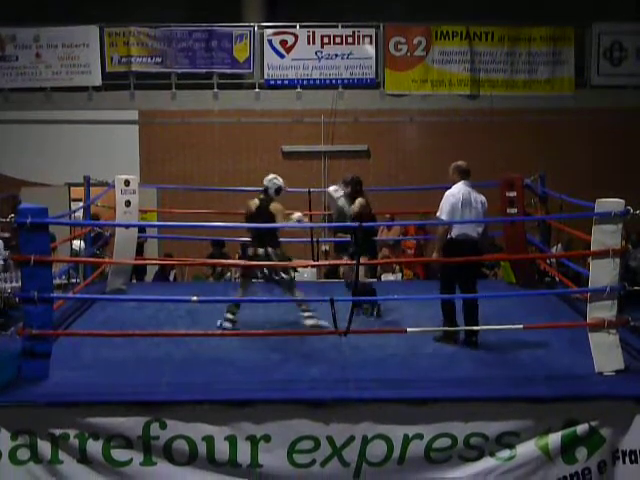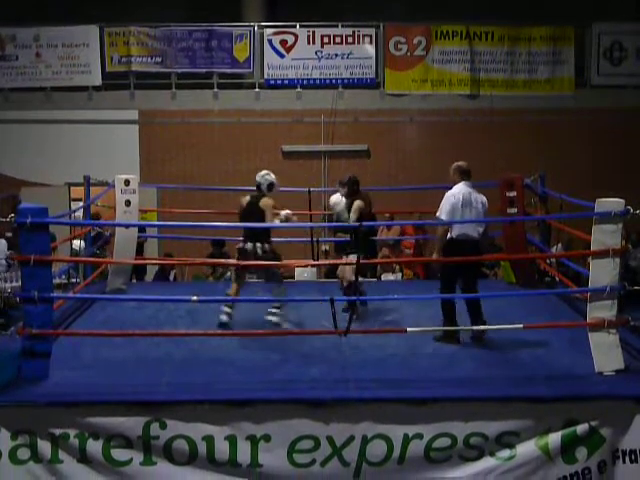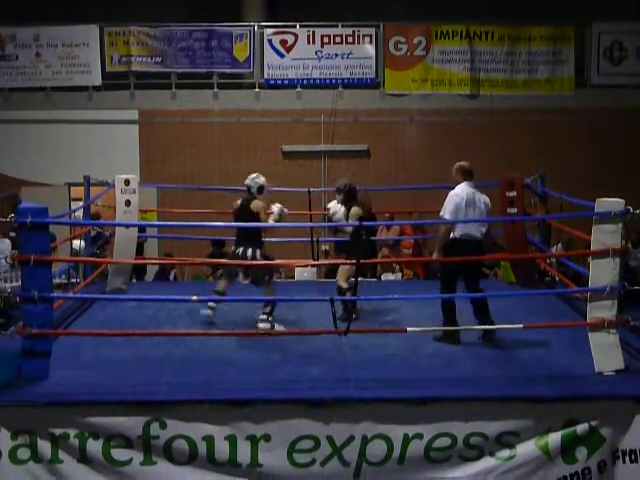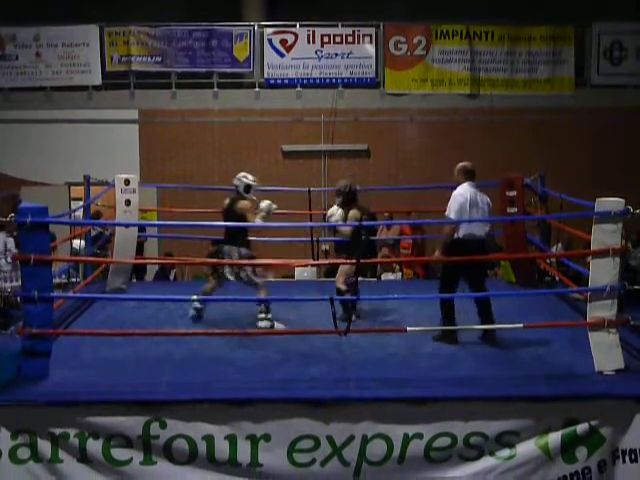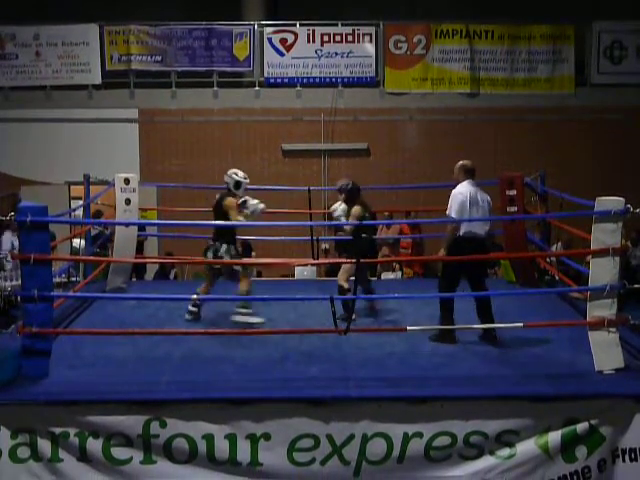
dt=0.1s
person 1, frame 1
left shoulder: (452, 194)
right shoulder: (480, 198)
left elbow: (444, 226)
right elbow: (483, 227)
left wrist: (437, 250)
left hip: (454, 246)
right hip: (473, 246)
left knee: (447, 290)
right knee: (470, 291)
left ankle: (451, 332)
right ankle: (471, 335)
person 1, frame 2
left shoulder: (452, 194)
right shoulder: (481, 198)
left elbow: (444, 226)
right elbow: (484, 226)
left wrist: (437, 251)
left hip: (455, 246)
right hip: (474, 246)
left knee: (447, 289)
right knee: (470, 288)
left ankle: (451, 332)
right ankle: (478, 328)
person 1, frame 3
left shoulder: (456, 194)
right shoulder: (483, 198)
left elbow: (447, 226)
right elbow: (486, 226)
left wrist: (438, 250)
left hip: (457, 246)
right hip: (476, 246)
left knee: (448, 289)
right knee: (475, 288)
left ankle: (451, 332)
right ankle: (487, 329)
person 1, frame 4
left shoulder: (459, 193)
right shoulder: (484, 198)
left elbow: (452, 225)
right elbow: (487, 226)
left wrist: (440, 249)
left hip: (460, 245)
right hip: (479, 246)
left knee: (447, 289)
right knee: (479, 288)
left ankle: (449, 332)
right ankle: (489, 331)
person 1, frame 5
left shoulder: (459, 191)
right shoulder: (484, 196)
left elbow: (454, 224)
right elbow: (487, 224)
left wrist: (444, 248)
left hip: (461, 244)
right hip: (479, 244)
left knee: (446, 288)
right knee: (479, 288)
left ankle: (447, 331)
right ankle: (489, 331)
person 2, frame 1
left shoulder: (251, 204)
right shoulder: (276, 207)
right wrist: (295, 220)
left hip: (254, 250)
right hip: (271, 251)
left knee: (244, 286)
right knee: (291, 287)
left ankle: (228, 320)
right ankle: (309, 318)
person 2, frame 2
left shoulder: (244, 201)
right shoulder: (269, 203)
right elbow: (270, 225)
right wrist: (282, 218)
left hip: (246, 246)
right hip: (263, 247)
left knee: (238, 282)
right knee: (278, 281)
left ankle: (226, 315)
right ankle: (274, 314)
person 2, frame 3
left shoulder: (237, 204)
right shoulder: (260, 204)
right elbow: (266, 225)
right wrist: (275, 214)
left hip: (239, 249)
right hip: (255, 251)
left knee: (227, 278)
right knee: (270, 285)
left ankle: (212, 307)
right ankle: (265, 320)
person 2, frame 4
left shoulder: (228, 202)
right shoulder: (245, 205)
right elbow: (256, 225)
right wrist: (263, 213)
left hip: (226, 247)
right hip: (239, 249)
left knee: (215, 280)
right knee: (260, 284)
left ankle: (197, 309)
right ankle: (265, 319)
person 2, frame 5
left shoulder: (219, 198)
right shoulder: (231, 201)
right elbow: (236, 222)
left wrist: (241, 205)
right wrist: (249, 212)
left hip: (217, 243)
right hip: (226, 246)
left knee: (210, 281)
right knee: (245, 277)
left ankle: (193, 311)
right ankle: (243, 312)
person 3, frame 1
left shoulder: (360, 201)
right shoulder: (352, 201)
left elbow: (350, 213)
right elbow: (339, 214)
left wrist: (340, 200)
right wrist: (335, 200)
left hip: (364, 243)
right hip: (356, 243)
left knee: (361, 278)
right knee: (347, 274)
left ankle: (374, 305)
person 3, frame 2
left shoulder: (358, 203)
right shoulder: (351, 202)
left elbow: (351, 222)
right elbow: (347, 221)
left hip: (361, 244)
right hip: (355, 243)
left knee: (347, 274)
right knee: (342, 273)
left ankle: (353, 306)
right ankle: (352, 303)
person 3, frame 3
left shoulder: (355, 209)
right shoulder: (349, 208)
left elbow: (349, 231)
left hip: (356, 251)
right hip: (354, 250)
left knee: (341, 280)
right knee: (347, 280)
left ankle: (349, 312)
right ankle: (352, 308)
person 3, frame 4
left shoulder: (353, 212)
right shoulder: (348, 210)
left elbow: (347, 234)
left wrist: (336, 222)
left hip: (356, 252)
right hip: (353, 251)
left knee: (339, 282)
right knee: (350, 280)
left ankle: (349, 313)
right ankle: (352, 309)
person 3, frame 5
left shoulder: (357, 209)
right shoulder: (355, 208)
left elbow: (352, 230)
left wrist: (343, 219)
left knee: (344, 279)
left ankle: (349, 312)
